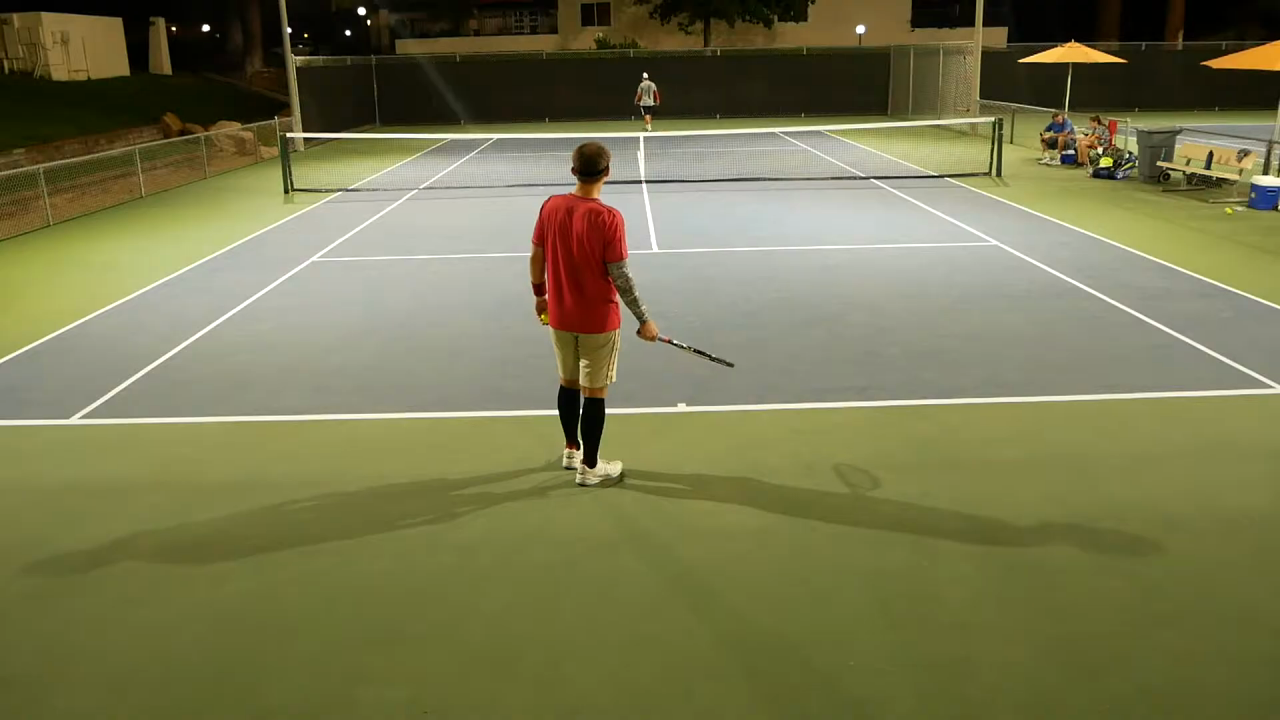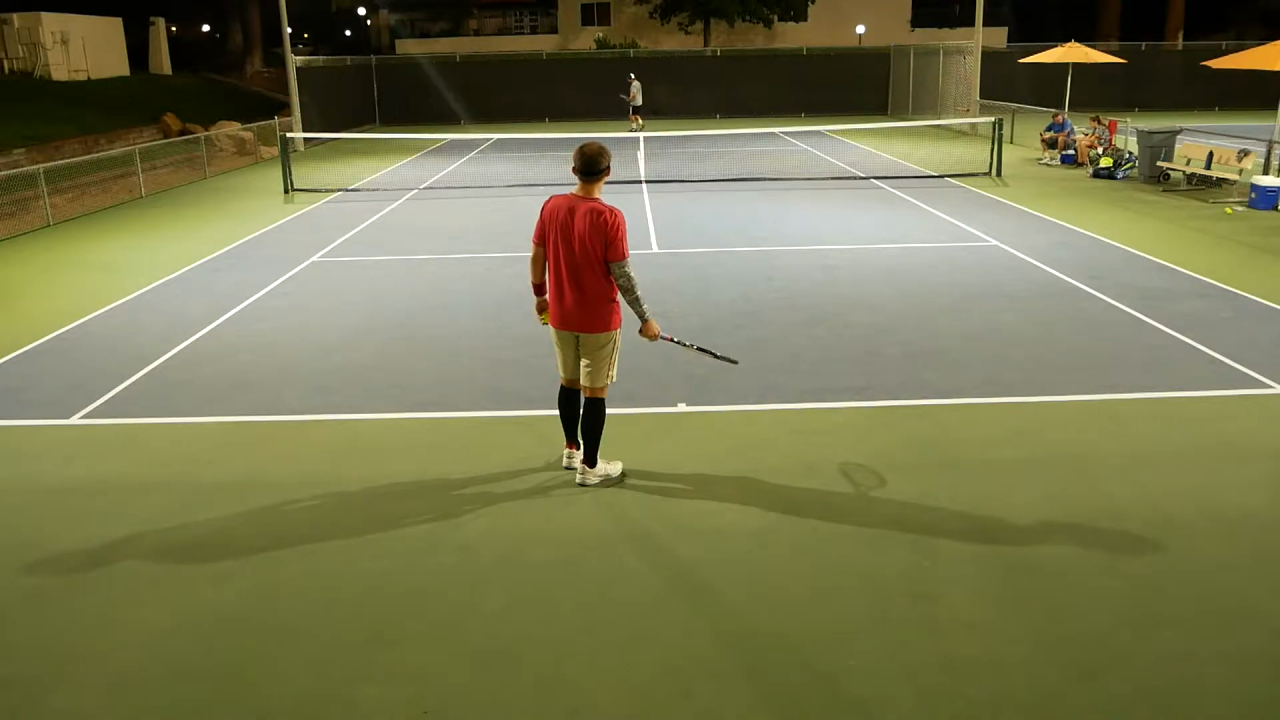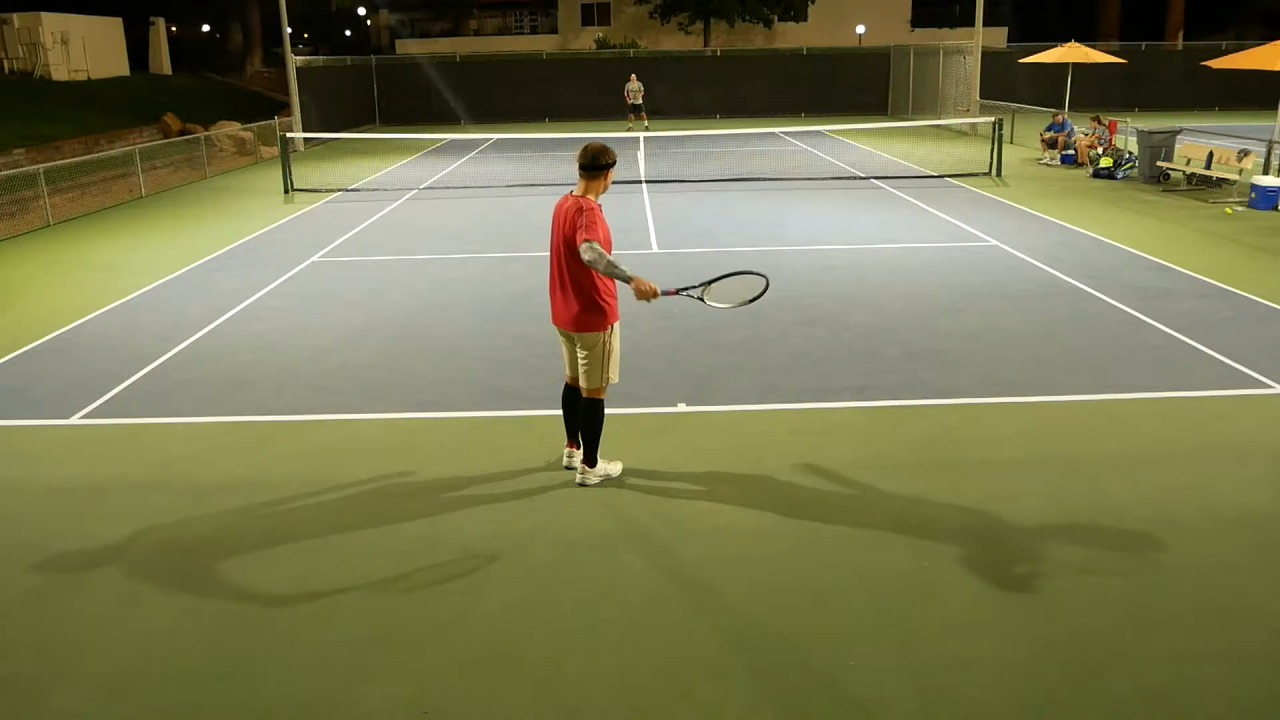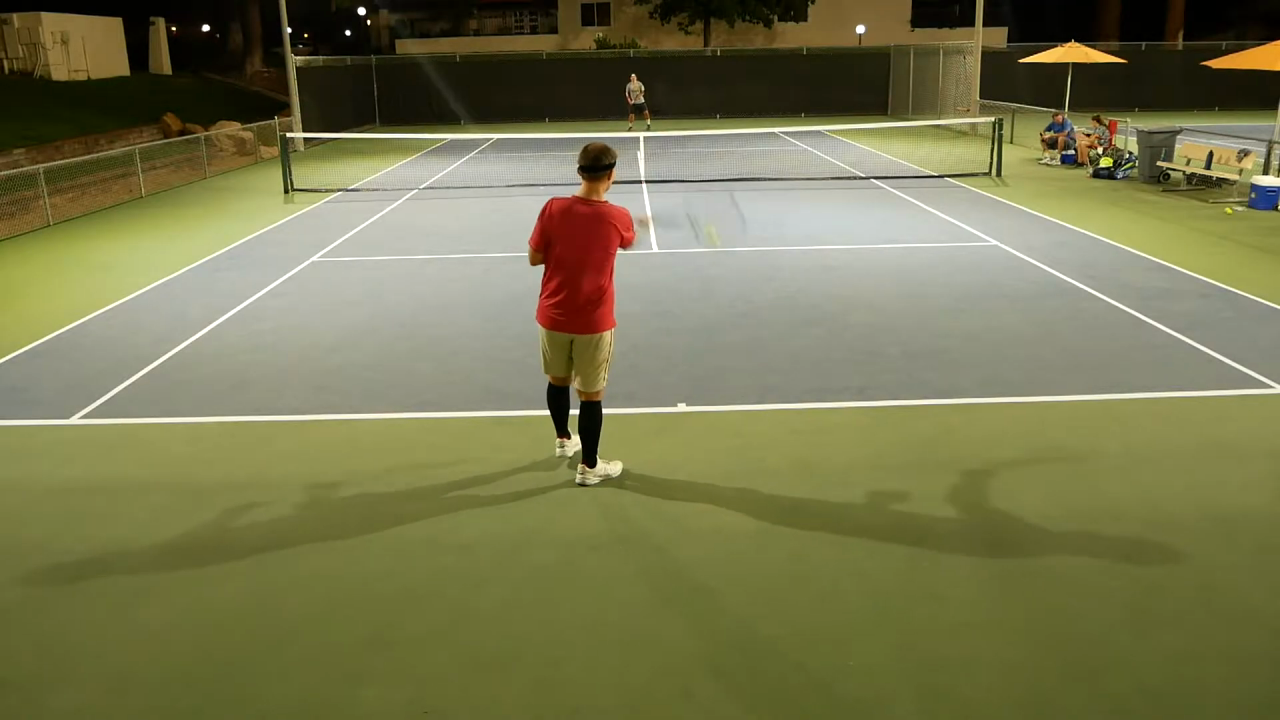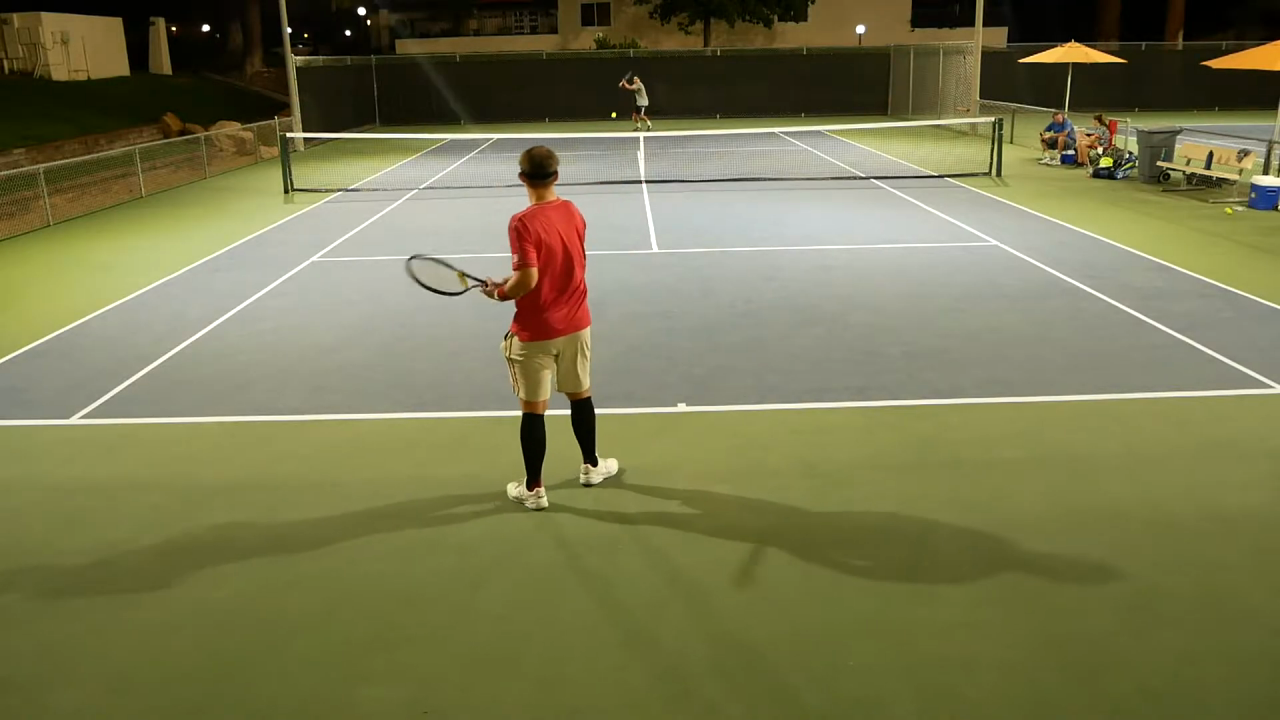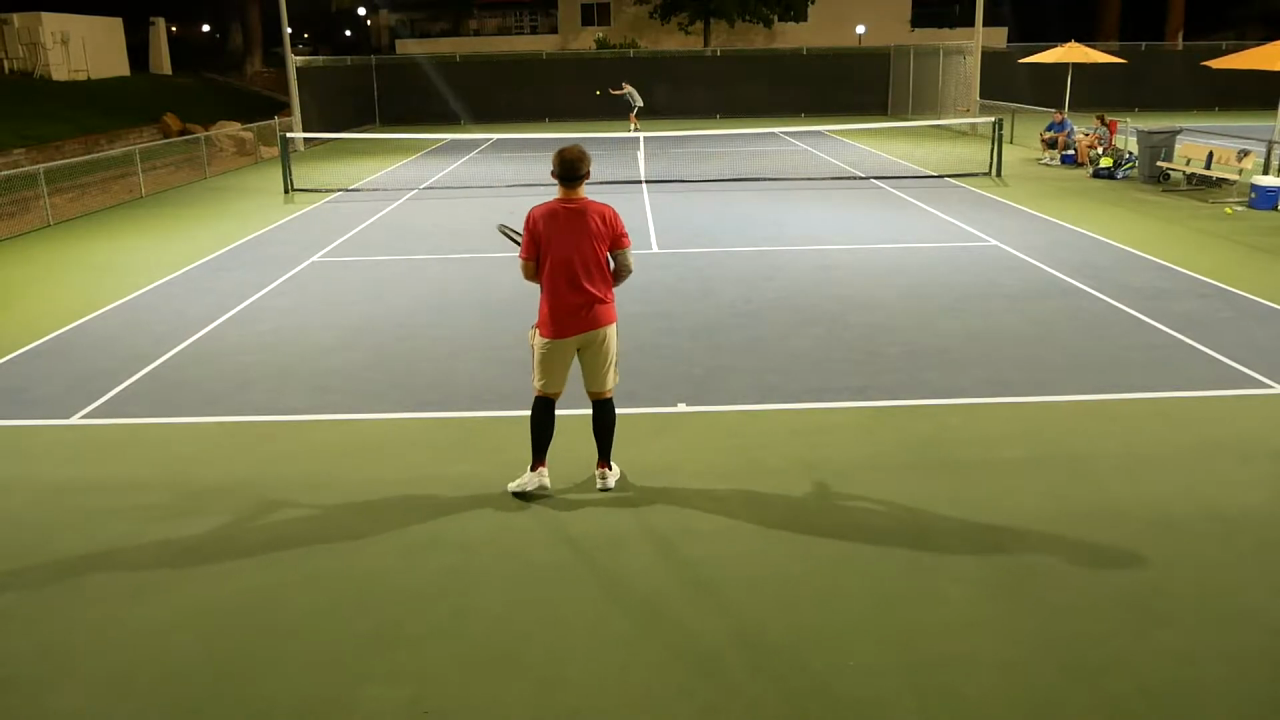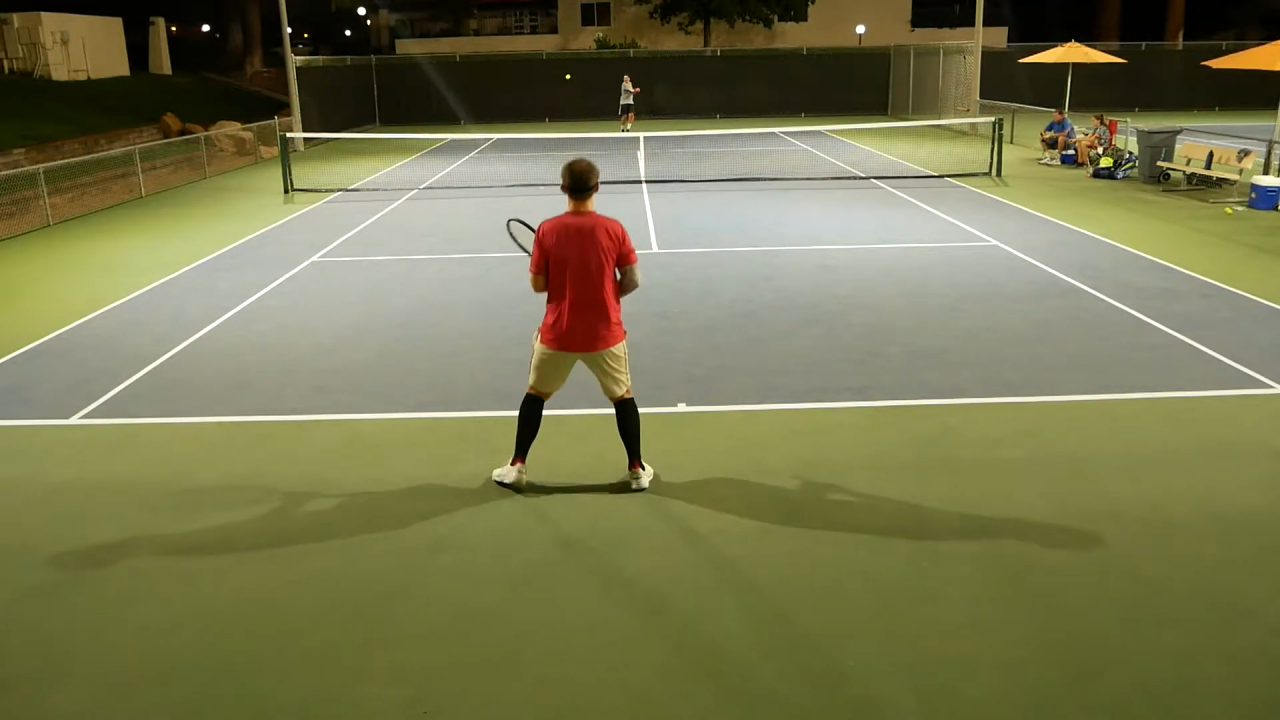
dt=0.7s
person 1, frame 1
left shoulder: (550, 207)
right shoulder: (608, 218)
left elbow: (536, 257)
right elbow: (619, 276)
left wrist: (540, 295)
right wrist: (644, 320)
left hip: (560, 316)
right hip: (598, 321)
left knee: (568, 383)
right knee: (594, 391)
left ankle: (571, 449)
right ankle: (589, 466)
person 1, frame 2
left shoulder: (551, 207)
right shoulder: (610, 218)
left elbow: (537, 257)
right elbow: (622, 275)
left wrist: (540, 295)
right wrist: (645, 319)
left hip: (562, 316)
right hip: (599, 320)
left knee: (569, 383)
right knee: (595, 391)
left ankle: (571, 449)
right ankle: (589, 466)
person 1, frame 3
left shoulder: (565, 203)
right shoulder: (587, 210)
right elbow: (590, 252)
right wrist: (632, 280)
left hip: (565, 313)
right hip: (593, 316)
left knee: (573, 381)
right knee: (594, 391)
left ankle: (573, 448)
right ankle: (589, 466)
person 1, frame 4
left shoulder: (554, 208)
right shoulder: (619, 218)
left elbow: (534, 258)
right wrist: (635, 228)
left hip: (552, 316)
right hip: (594, 322)
left knee: (557, 381)
right knee: (592, 395)
left ankle: (563, 440)
right ankle: (589, 467)
person 1, frame 5
left shoulder: (522, 223)
right shoulder: (573, 212)
left elbow: (526, 281)
left wrist: (500, 291)
left hip: (534, 331)
right hip: (576, 324)
left knee: (533, 408)
right knee: (580, 395)
left ankle: (534, 488)
right ankle: (591, 465)
person 1, frame 6
left shoulder: (537, 217)
right shoulder: (606, 215)
left elbow: (529, 272)
right elbow: (625, 268)
left hip: (555, 325)
right hip: (599, 321)
left knee: (545, 396)
right knee: (602, 395)
left ankle: (537, 470)
right ankle: (605, 469)
person 1, frame 7
left shoulder: (547, 230)
right shoulder: (614, 230)
left elbow: (537, 285)
right elbow: (632, 282)
left hip: (558, 335)
right hip: (605, 335)
left knee: (536, 395)
right knee: (623, 396)
left ankle: (517, 466)
right ankle: (637, 468)
